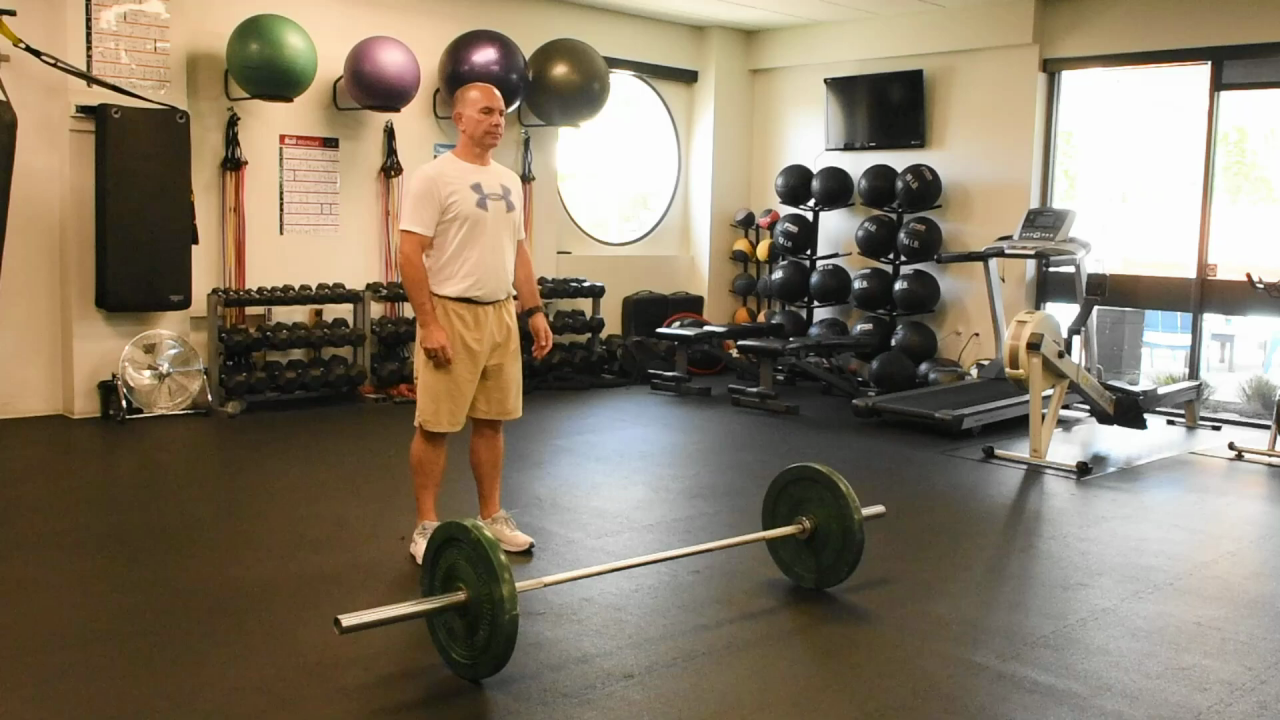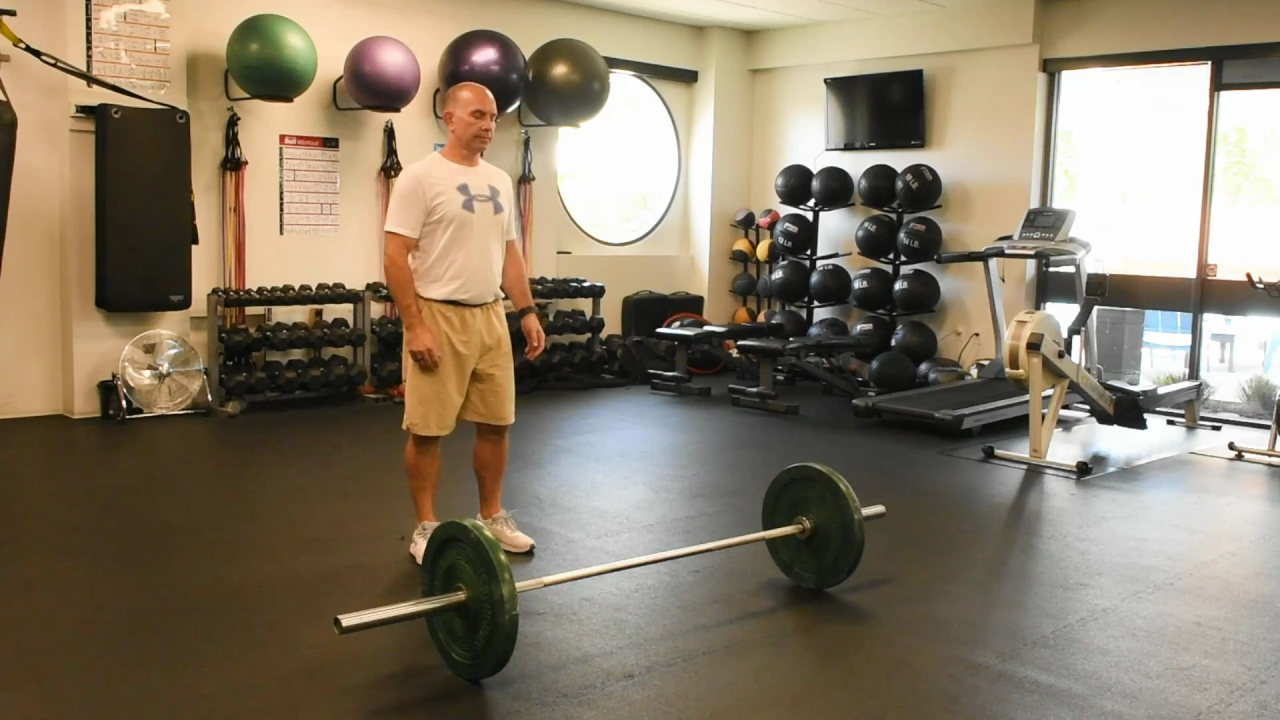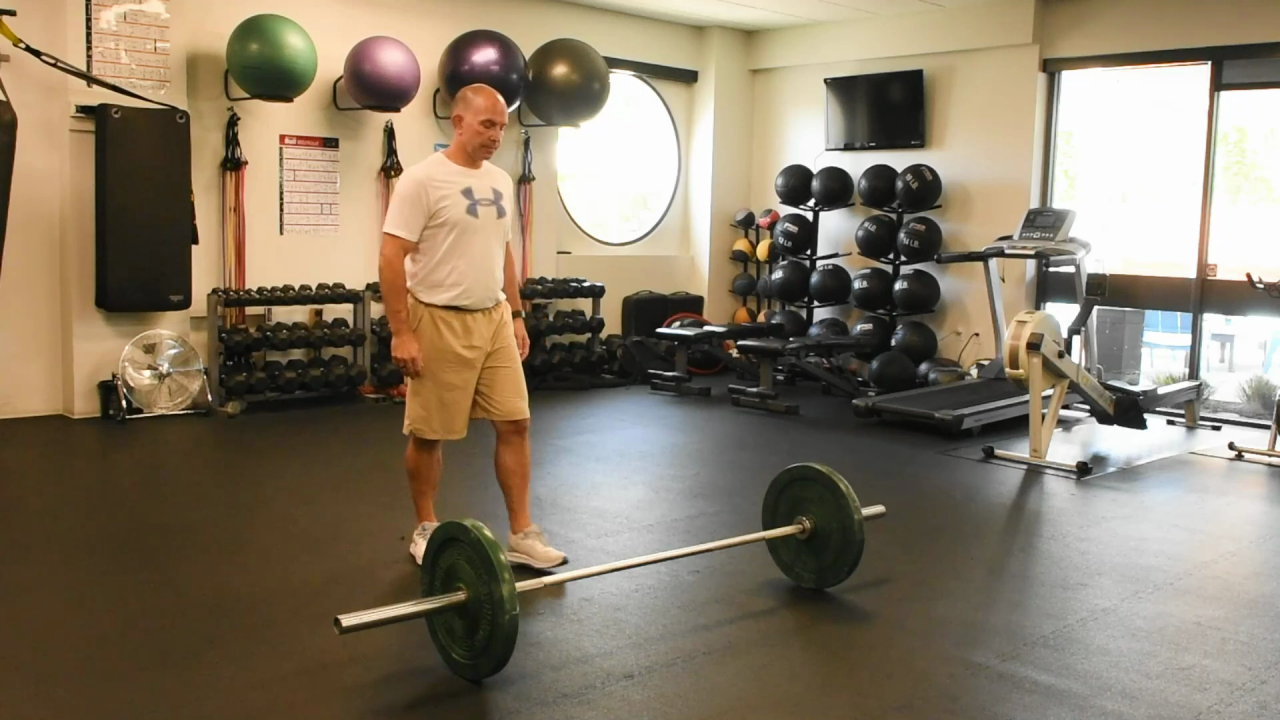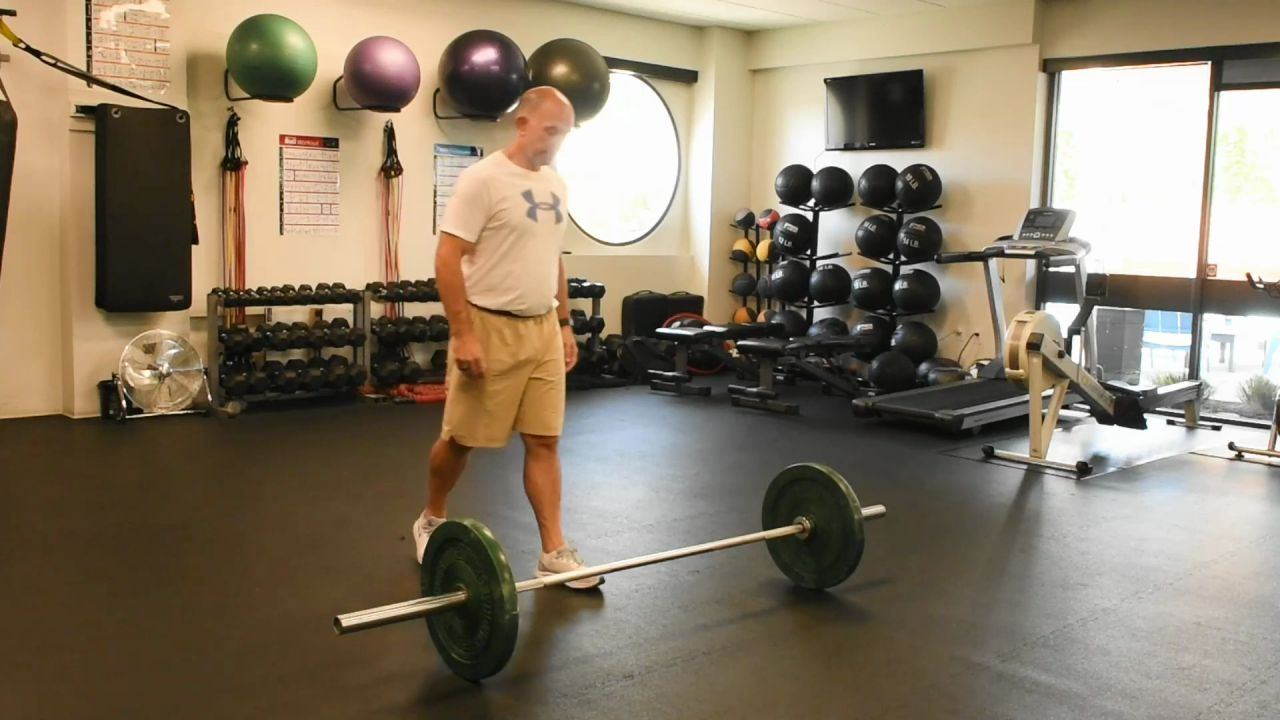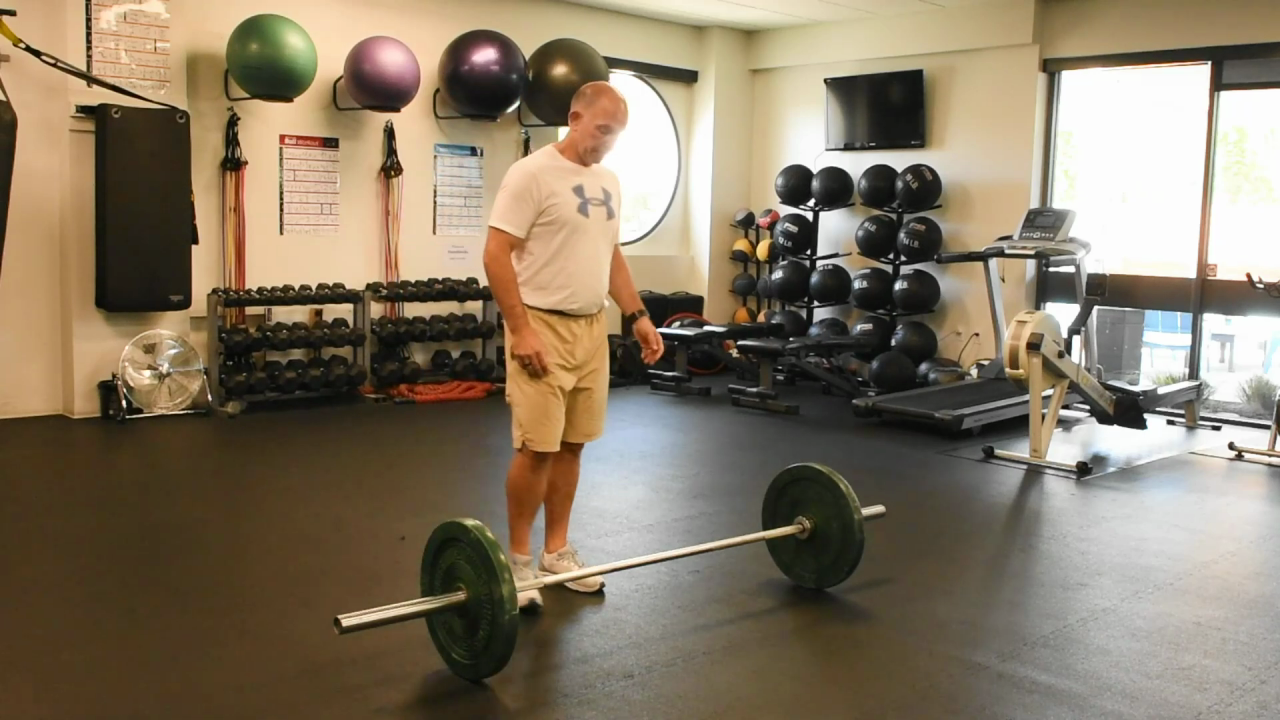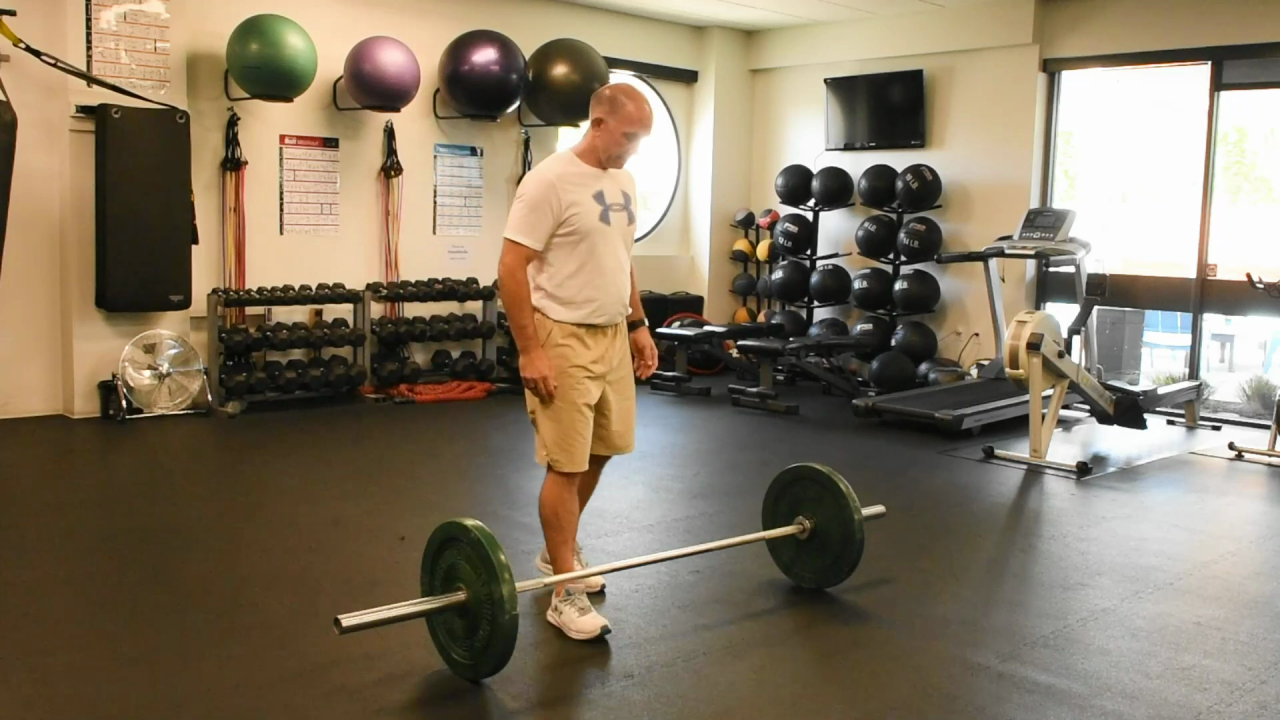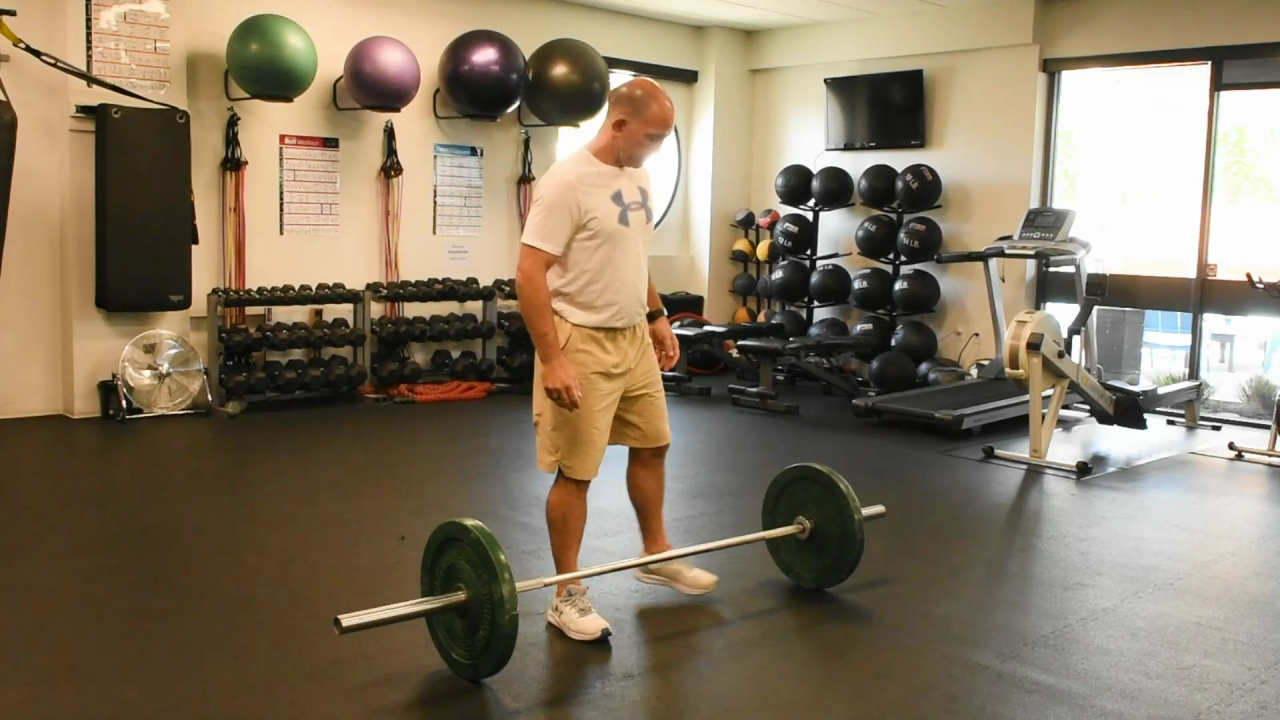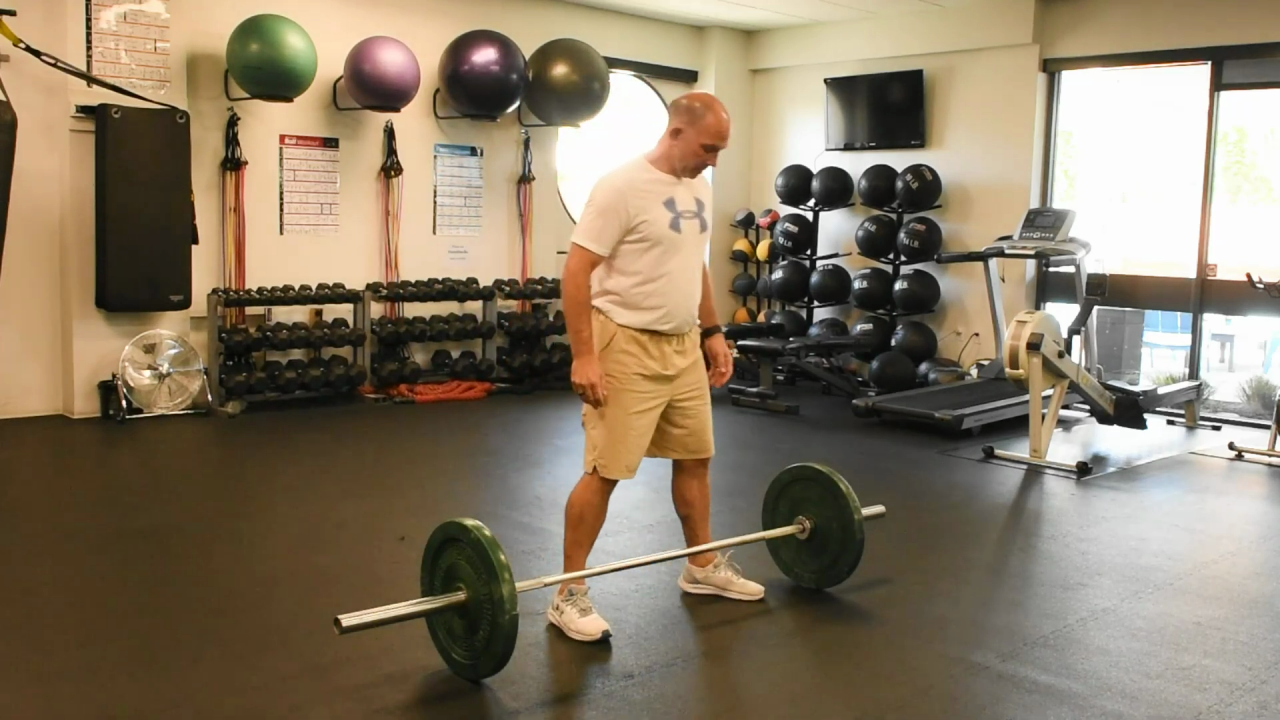
dt=0.4s
person 1, frame 1
left shoulder: (509, 180)
right shoulder: (434, 176)
left elbow: (518, 252)
right elbow: (411, 254)
left wrist: (535, 311)
right wrist: (429, 323)
left hip: (500, 314)
right hip: (452, 314)
left knee: (491, 421)
right knee: (436, 426)
left ankle: (492, 518)
right ankle: (426, 526)
person 1, frame 2
left shoulder: (499, 180)
right shoulder: (421, 178)
left elbow: (509, 254)
right elbow: (396, 256)
left wrist: (528, 312)
right wrist: (414, 326)
left hip: (490, 316)
right hip: (439, 317)
left knee: (497, 424)
right knee: (428, 430)
left ankle: (492, 516)
right ankle: (426, 527)
person 1, frame 3
left shoulder: (501, 182)
right shoulder: (423, 179)
right elbow: (392, 260)
left wrist: (516, 316)
right wrist: (403, 333)
left hip: (492, 320)
right hip: (440, 323)
left knee: (514, 424)
right knee: (428, 434)
left ankle: (523, 534)
right ankle: (426, 528)
person 1, frame 4
left shoulder: (555, 185)
right shoulder: (483, 180)
right elbow: (448, 259)
left wrist: (564, 323)
right wrist: (464, 334)
left hip: (542, 330)
right hip: (491, 328)
left knee: (544, 440)
right knee: (464, 435)
left ankle: (554, 550)
right ankle: (432, 518)
person 1, frame 5
left shoulder: (608, 181)
right shoulder: (532, 174)
right elbow: (497, 254)
left wrist: (638, 317)
right wrist: (521, 329)
left hip: (591, 328)
right hip: (542, 327)
left knee: (570, 444)
right knee: (537, 447)
left ankle: (558, 551)
right ankle: (518, 560)
person 1, frame 6
left shoulder: (623, 182)
right shoulder: (550, 181)
right elbow: (511, 267)
left wrist: (638, 326)
right wrist: (530, 350)
left hip: (612, 337)
right hip: (564, 340)
left knee: (601, 454)
right knee: (566, 465)
left ankle: (557, 550)
right ankle: (566, 594)
person 1, frame 7
left shoulder: (636, 178)
right shoulder: (567, 183)
right elbow: (531, 273)
left wrist: (656, 317)
right wrist: (552, 358)
left hip: (633, 338)
right hip: (583, 344)
left knee: (653, 446)
right knee: (575, 472)
left ankle: (657, 555)
right ankle: (567, 595)
person 1, frame 8
left shoulder: (698, 190)
right shoulder: (623, 187)
right elbow: (575, 271)
left wrist: (713, 335)
right wrist: (584, 355)
left hip: (681, 347)
right hip: (627, 349)
left knee: (696, 456)
right knee: (606, 471)
left ankle: (702, 565)
right ankle: (568, 594)
